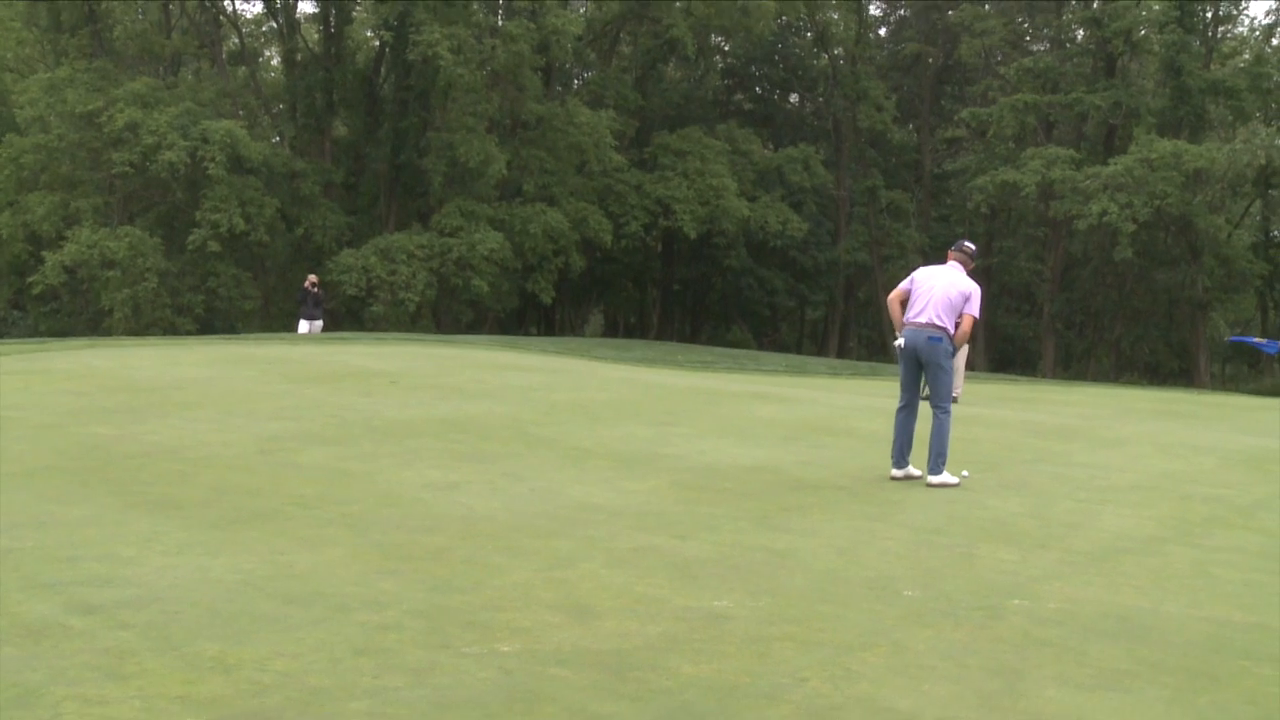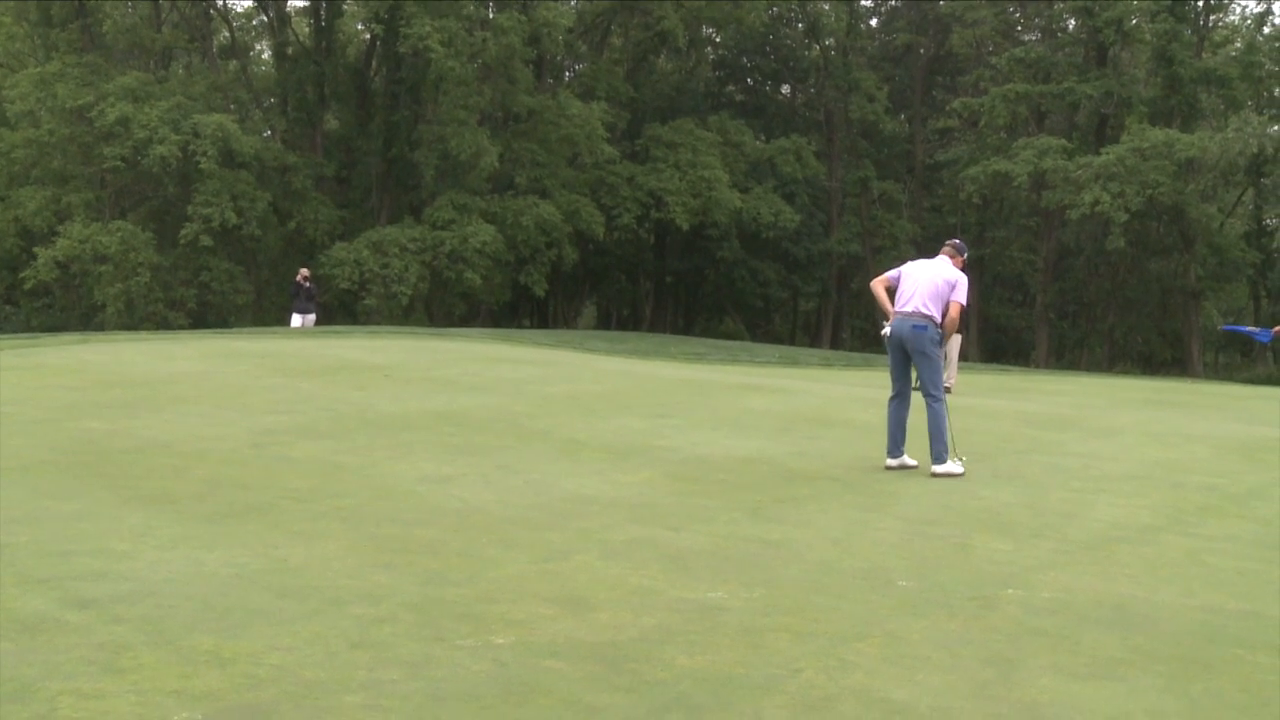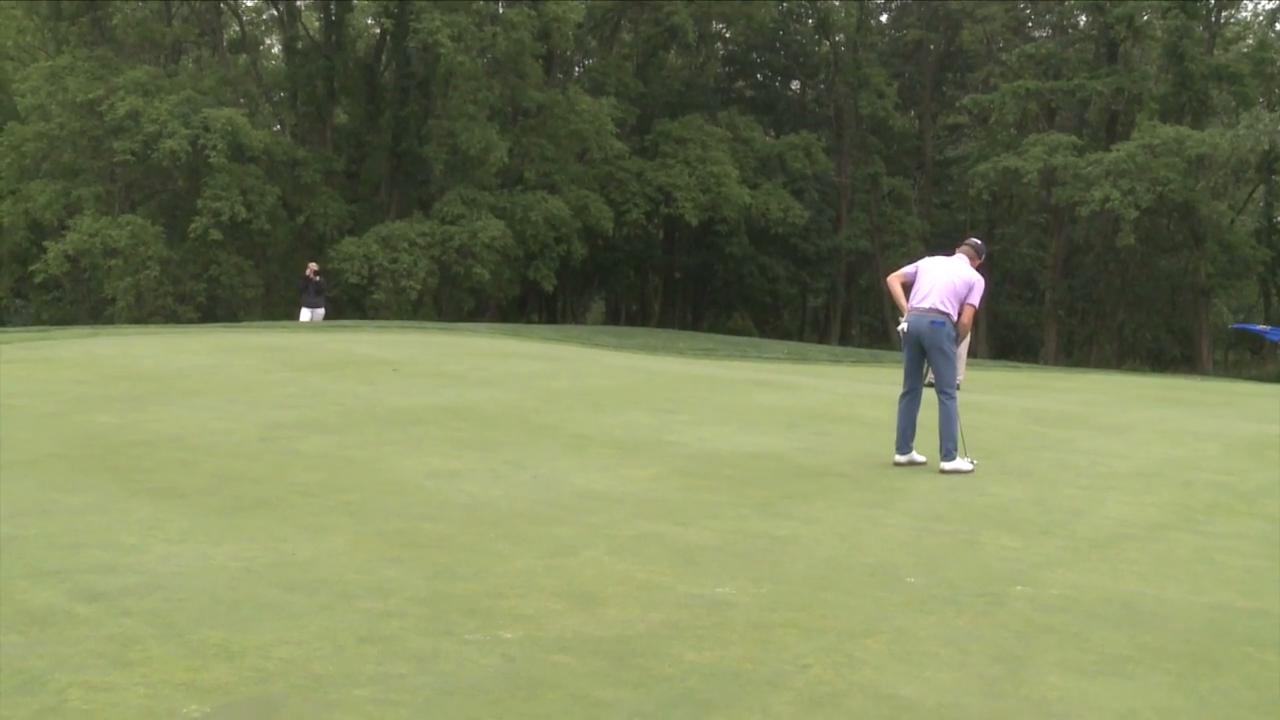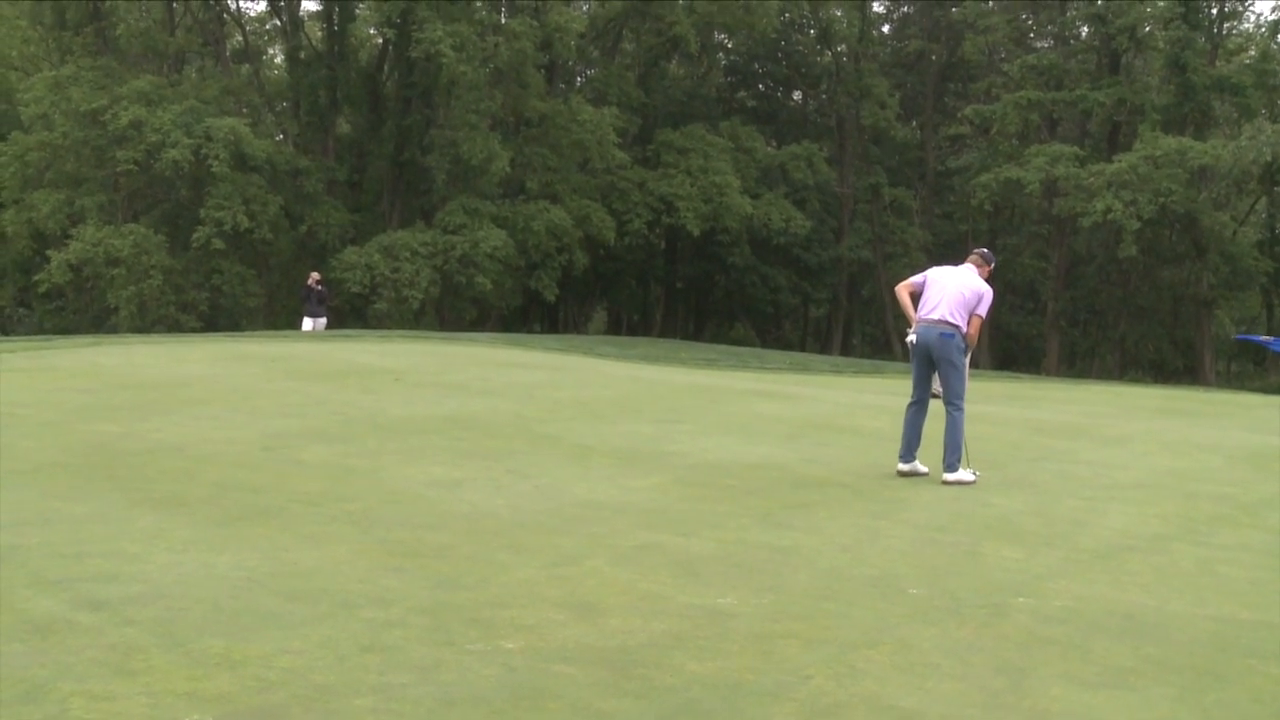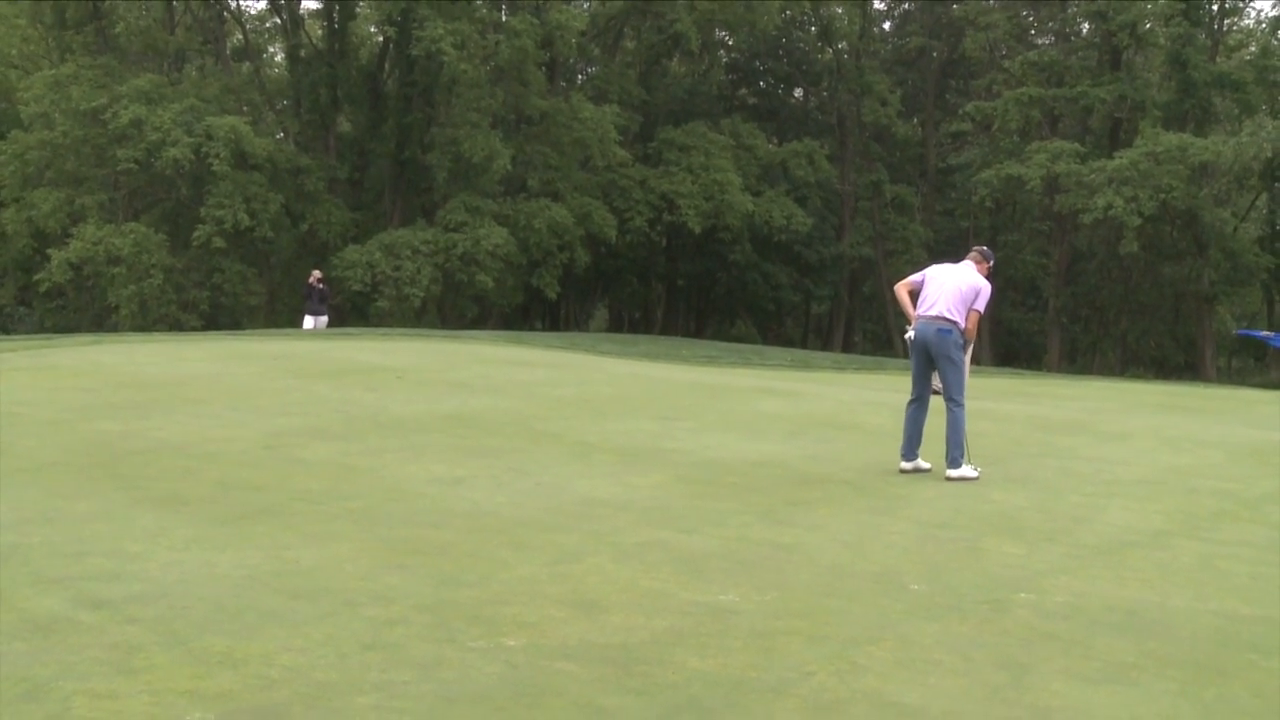
dt=1s
person 1, frame 1
left shoulder: (923, 271)
right shoulder: (971, 286)
left elbow: (892, 299)
right elbow: (964, 329)
left wrist: (903, 334)
right wrist: (951, 353)
left hip: (909, 337)
right hip: (936, 341)
left knee: (907, 403)
right knee: (941, 409)
left ankle: (900, 465)
right ankle: (936, 472)
person 1, frame 2
left shoulder: (912, 265)
right shoulder: (958, 276)
left elbow: (876, 284)
right elbow: (952, 316)
left wrist: (892, 315)
right wrist: (943, 342)
left hip: (897, 327)
right hip: (923, 330)
left knee: (899, 393)
right knee: (934, 397)
left ankle: (895, 455)
right ankle: (940, 461)
person 1, frame 3
left shoulder: (929, 261)
right shoulder: (975, 277)
left elbow: (893, 279)
right elbow: (965, 320)
left wrist: (906, 311)
right wrist: (955, 343)
left hip: (912, 322)
right hip: (939, 326)
left knee: (910, 389)
right knee: (946, 394)
left ankle: (903, 451)
right ankle: (949, 458)
person 1, frame 4
left shoulder: (937, 271)
right shoulder: (984, 287)
left elbow: (901, 288)
right elbow: (972, 331)
left wrist: (915, 322)
right wrist: (964, 355)
left hip: (922, 333)
right hip: (948, 337)
left knee: (918, 399)
right knee: (954, 406)
left ankle: (907, 459)
right ankle: (951, 469)
person 1, frame 5
left shoulder: (937, 268)
right shoulder: (982, 283)
left elbow: (900, 288)
right elbow: (970, 326)
left wrist: (914, 319)
right wrist: (964, 350)
left hip: (920, 330)
right hip: (946, 334)
left knee: (918, 396)
right knee: (955, 402)
left ankle: (909, 458)
right ankle: (955, 465)
